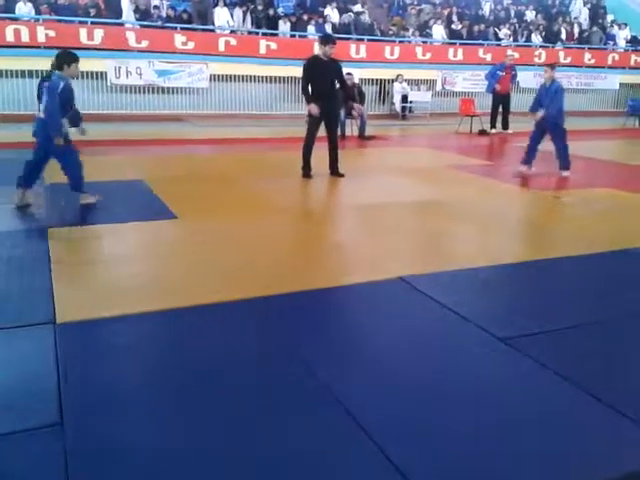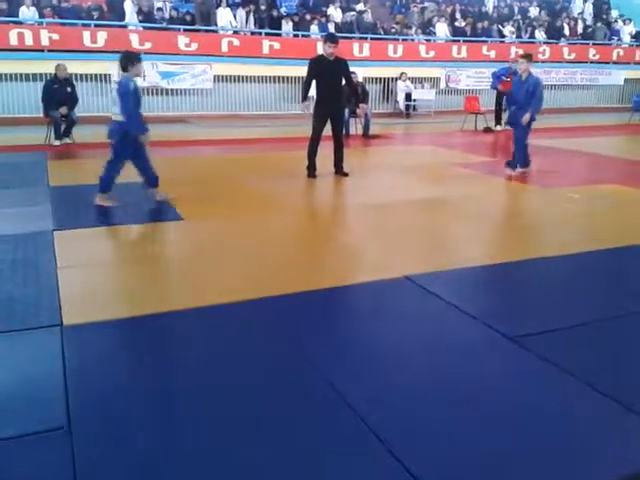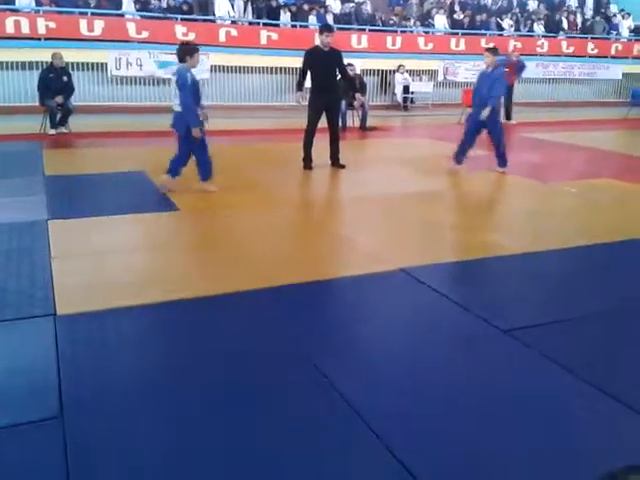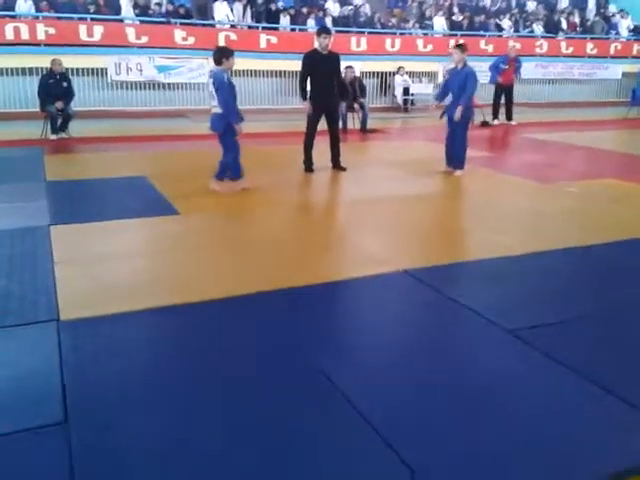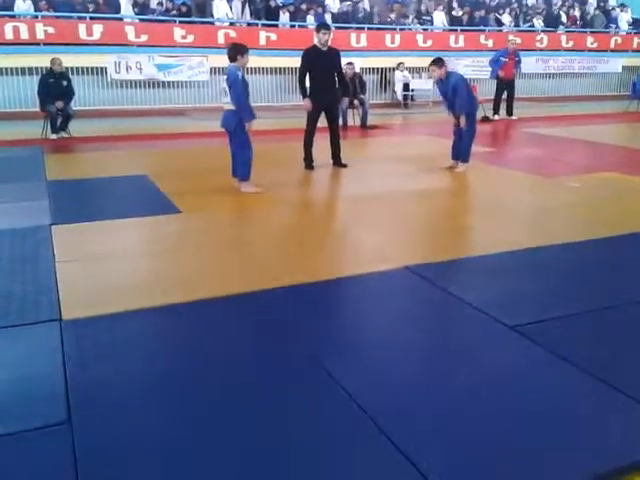
dt=0.5s
person 1, frame 1
left shoulder: (62, 83)
right shoulder: (57, 84)
left elbow: (68, 108)
right elbow: (52, 111)
left wrist: (77, 123)
right wrist: (57, 134)
left hip: (48, 128)
right hip: (51, 129)
left knee: (37, 161)
right knee: (71, 161)
left ankle: (21, 194)
right ankle: (81, 195)
person 1, frame 2
left shoulder: (125, 83)
right shoulder: (128, 84)
right elbow: (131, 112)
right wrist: (142, 132)
left hip: (126, 129)
right hip: (125, 130)
left knee: (142, 160)
right knee: (117, 162)
left ankle: (155, 191)
right ankle: (101, 196)
person 1, frame 3
left shoulder: (180, 72)
right shoulder: (186, 75)
right elbow: (188, 102)
left wrist: (199, 109)
right wrist: (195, 125)
left hip: (183, 117)
right hip: (188, 120)
left knee: (185, 151)
right knee: (201, 151)
left ankle: (169, 177)
right ankle: (206, 182)
person 1, frame 4
left shoulder: (215, 75)
right shoulder: (222, 77)
right elbow: (227, 102)
right wrist: (236, 121)
left hip: (220, 119)
right hip: (225, 120)
left knee: (231, 150)
right knee: (232, 151)
left ankle: (236, 180)
right ankle: (217, 180)
person 1, frame 5
left shoulder: (230, 72)
right shoulder: (236, 74)
right elbow: (240, 100)
left wrist: (245, 118)
right wrist: (247, 119)
left hip: (231, 116)
right hip: (236, 118)
left knee: (238, 149)
right knee: (244, 150)
left ankle: (238, 179)
right ankle: (244, 183)
person 2, frame 1
left shoulder: (335, 64)
right shoulder: (311, 63)
left elbow: (343, 84)
right elbow: (304, 85)
left wrist: (353, 102)
right wrist: (310, 103)
left hip: (332, 106)
right hip: (316, 106)
left knee: (333, 138)
right knee: (310, 138)
left ankle: (334, 168)
right ankle: (306, 169)
person 2, frame 2
left shoulder: (342, 63)
right shoulder: (315, 62)
left elbow: (350, 83)
right elbow: (308, 81)
right wrist: (304, 99)
left hip: (338, 106)
right hip: (321, 106)
left knee: (338, 138)
right knee: (315, 137)
left ankle: (339, 167)
right ankle: (311, 168)
person 2, frame 3
left shoulder: (336, 53)
right shoulder: (311, 53)
left elbow: (344, 74)
right elbow: (303, 72)
left wrist: (356, 91)
right wrist: (299, 90)
left hip: (334, 97)
right hip: (316, 97)
left knee: (334, 130)
right knee: (311, 129)
left ankle: (335, 159)
right ankle: (307, 160)
person 2, frame 4
left shoulder: (335, 57)
right shoulder: (309, 56)
left elbow: (338, 79)
right elbow: (303, 79)
left wrist: (341, 98)
right wrist: (305, 99)
left hip: (332, 100)
right hip: (316, 100)
left knee: (335, 132)
right knee: (310, 132)
left ankle: (336, 162)
right ankle: (308, 163)
person 2, frame 5
left shoulder: (335, 53)
right shoulder: (308, 53)
left elbow: (340, 75)
right elbow: (302, 76)
left wrist: (345, 94)
right wrist: (305, 97)
left hip: (332, 97)
right hip: (315, 97)
left knee: (335, 129)
right knee: (310, 129)
left ankle: (336, 159)
right ankle: (308, 160)
person 3, frame 1
left shoulder: (558, 87)
right shoulder: (542, 87)
left elbow: (556, 104)
right elbow: (537, 101)
left wrist: (543, 113)
right wrist: (532, 112)
left hip: (555, 120)
right hip: (542, 118)
left knee: (560, 144)
right knee: (533, 141)
left ankle: (565, 168)
right ankle: (526, 165)
person 3, frame 2
left shoulder: (535, 81)
right shoulder: (516, 80)
left elbow: (538, 100)
left wrist: (529, 113)
right wrist: (509, 110)
left hip: (526, 116)
right hip: (516, 114)
left knee: (519, 141)
right knee: (520, 141)
left ankle: (512, 167)
right ankle: (525, 165)
person 3, frame 3
left shoulder: (499, 74)
right shoulder: (482, 74)
left elbow: (497, 93)
left wrist: (488, 109)
right wrist: (474, 107)
left hip: (491, 112)
right hip: (477, 111)
left knee: (497, 139)
right knee: (468, 136)
left ankle: (502, 164)
right ankle: (458, 160)
person 3, frame 4
left shoulder: (469, 72)
right shoulder: (452, 72)
left elbow: (469, 92)
right elbow: (445, 88)
left wrist: (460, 108)
right wrist: (437, 101)
left hip: (464, 110)
right hip: (453, 108)
left knee: (460, 139)
right knee: (450, 138)
left ankle: (459, 167)
right ankle: (451, 164)
person 3, frame 5
left shoulder: (456, 79)
right shoulder: (440, 81)
left elbow: (461, 100)
right elbow: (447, 99)
left wrist: (462, 117)
right wrist: (453, 115)
left hip: (468, 108)
right hip: (457, 107)
left knee: (467, 134)
right knee: (457, 134)
left ankle: (463, 162)
right ankle: (455, 160)
